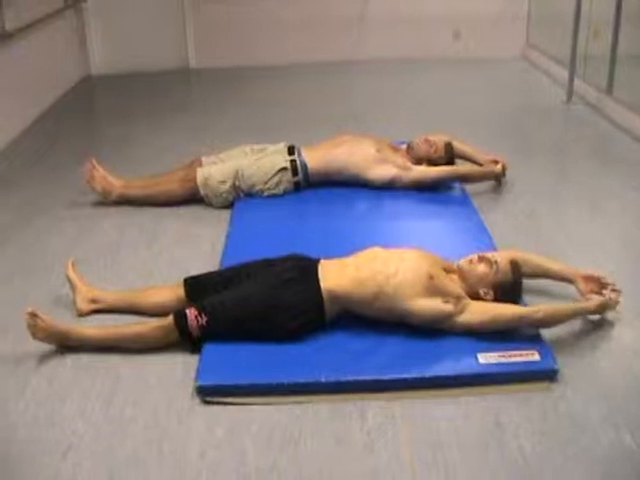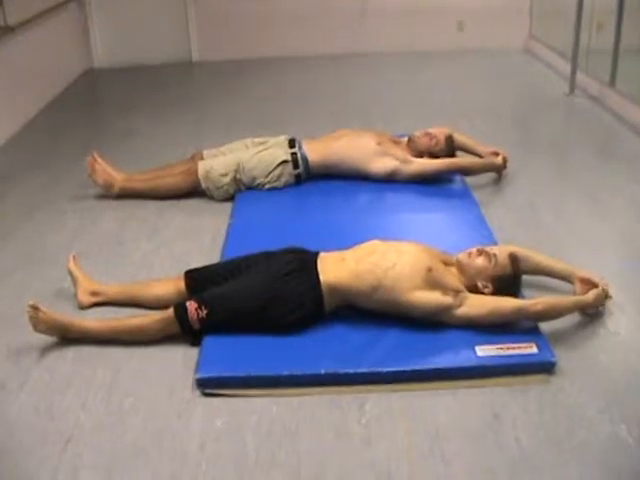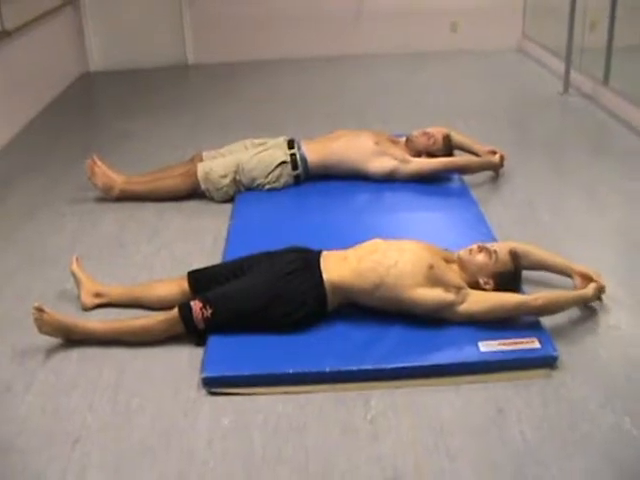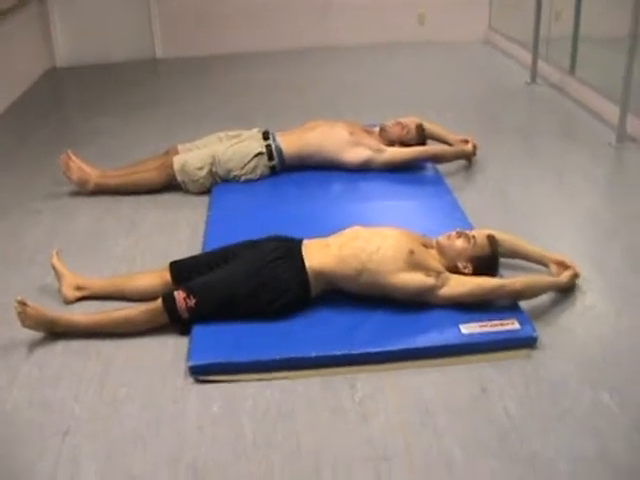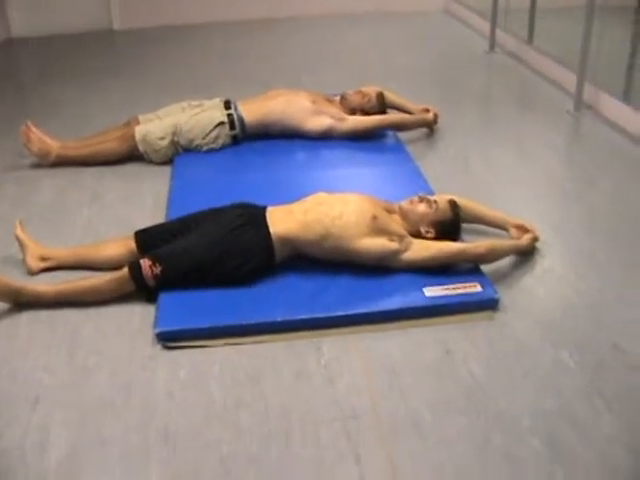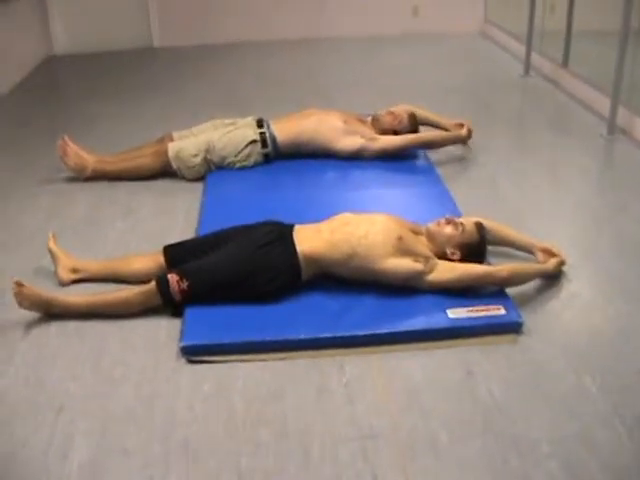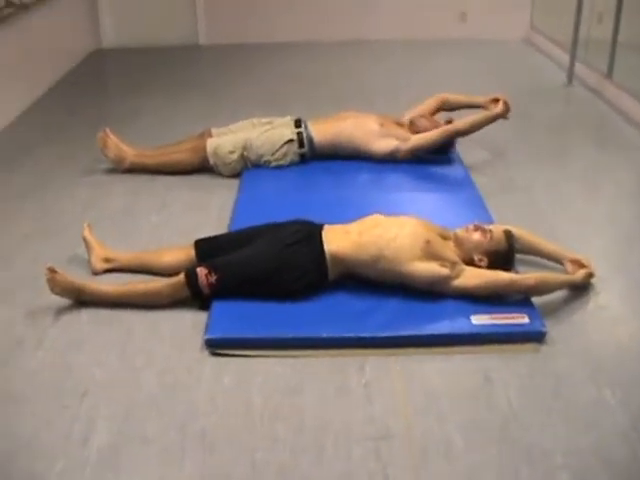
dt=0.4s
person 1, frame 1
left shoulder: (457, 308)
right shoulder: (448, 266)
left elbow: (528, 315)
right elbow: (516, 254)
left wrist: (588, 304)
right wrist: (578, 276)
left hip: (303, 303)
right hip: (305, 267)
left knee: (179, 324)
right knee: (187, 291)
left ankle: (74, 335)
right ankle: (95, 297)
person 1, frame 2
left shoulder: (456, 302)
right shoulder: (445, 260)
left elbow: (526, 308)
right elbow: (517, 251)
left wrist: (582, 302)
right wrist: (575, 275)
left hip: (302, 297)
right hip: (306, 261)
left knee: (179, 317)
right knee: (186, 284)
left ankle: (75, 327)
right ankle: (96, 290)
person 1, frame 3
left shoulder: (457, 298)
right shoulder: (447, 257)
left elbow: (527, 302)
right elbow: (515, 244)
left wrist: (580, 294)
right wrist: (575, 270)
left hip: (307, 295)
right hip: (307, 259)
left knee: (185, 316)
right knee: (190, 284)
left ankle: (80, 329)
right ankle: (100, 292)
person 1, frame 4
left shoulder: (437, 282)
right shoulder: (427, 244)
left elbow: (504, 288)
right elbow: (494, 232)
left wrist: (555, 280)
right wrist: (550, 260)
left hip: (289, 283)
right hip: (288, 248)
left knee: (168, 307)
right knee: (171, 275)
left ankle: (63, 322)
right ankle: (81, 284)
person 1, frame 5
left shoulder: (401, 247)
right shoulder: (388, 208)
left elbow: (466, 251)
right elbow: (455, 198)
left wrist: (517, 244)
right wrist: (510, 223)
left hip: (254, 248)
right hip: (254, 214)
left knee: (136, 275)
right knee: (137, 243)
right ankle: (46, 255)
person 1, frame 6
left shoulder: (425, 268)
right shoulder: (417, 231)
left elbow: (491, 273)
right elbow: (481, 220)
left wrist: (543, 268)
right wrist: (537, 246)
left hip: (282, 266)
right hip: (281, 233)
left knee: (163, 290)
right knee: (165, 259)
left ankle: (60, 304)
right ankle: (77, 268)
person 1, frame 7
left shoulder: (451, 273)
right shoulder: (446, 235)
left elbow: (516, 281)
right elbow: (512, 230)
left wrist: (570, 279)
right wrist: (566, 258)
left hip: (309, 266)
right hip: (310, 233)
left knee: (190, 283)
right knee: (195, 252)
left ankle: (90, 292)
right ankle: (109, 258)
person 2, frame 1
left shoulder: (402, 172)
right shoulder: (395, 147)
left elbow: (448, 171)
right elbow: (445, 138)
left wrist: (489, 172)
right wrist: (486, 159)
left hip: (287, 172)
right hip: (286, 152)
left knee: (196, 183)
right knee: (198, 166)
left ankle: (118, 192)
right ankle: (122, 186)
person 2, frame 2
left shoulder: (401, 165)
right shoulder: (396, 141)
left elbow: (448, 164)
right elbow: (447, 129)
left wrist: (491, 164)
right wrist: (487, 151)
left hip: (288, 165)
right hip: (287, 144)
left knee: (197, 176)
right knee: (200, 158)
left ankle: (120, 185)
right ankle: (123, 178)
person 2, frame 3
left shoulder: (399, 164)
right shoulder: (395, 140)
left elbow: (446, 163)
right elbow: (445, 129)
left wrist: (487, 164)
right wrist: (484, 149)
left hip: (288, 166)
right hip: (286, 145)
left knee: (197, 178)
right knee: (199, 160)
left ankle: (119, 188)
right ankle: (123, 180)
person 2, frame 4
left shoulder: (374, 154)
right shoulder: (369, 131)
left elbow: (421, 151)
right elbow: (418, 119)
left wrist: (462, 152)
right wrist: (456, 139)
left hip: (263, 157)
right hip: (261, 137)
left knee: (174, 171)
right knee: (174, 153)
left ankle: (95, 182)
right ankle: (98, 174)
person 2, frame 5
left shoulder: (337, 122)
right shoulder: (332, 100)
left elbow: (382, 120)
right elbow: (379, 89)
left wrist: (423, 120)
right wrist: (417, 109)
left hip: (225, 126)
right hip: (222, 107)
left knee: (136, 141)
right knee: (136, 124)
left ankle: (57, 155)
right ankle: (61, 146)
person 2, frame 6
left shoulder: (369, 143)
right shoulder: (363, 120)
left elbow: (412, 139)
right elbow: (410, 107)
left wrist: (455, 136)
right wrist: (450, 123)
left hip: (258, 145)
right hip: (256, 126)
left knee: (171, 158)
right knee: (169, 140)
left ankle: (93, 168)
right ankle: (96, 160)
person 2, frame 7
left shoulder: (403, 147)
right shoulder: (402, 124)
left elbow: (450, 130)
right elbow: (440, 100)
left wrist: (491, 115)
right wrist: (483, 101)
left hip: (295, 145)
right hip: (294, 126)
left knee: (209, 154)
right knee: (209, 136)
left ankle: (131, 160)
right ankle: (134, 154)
